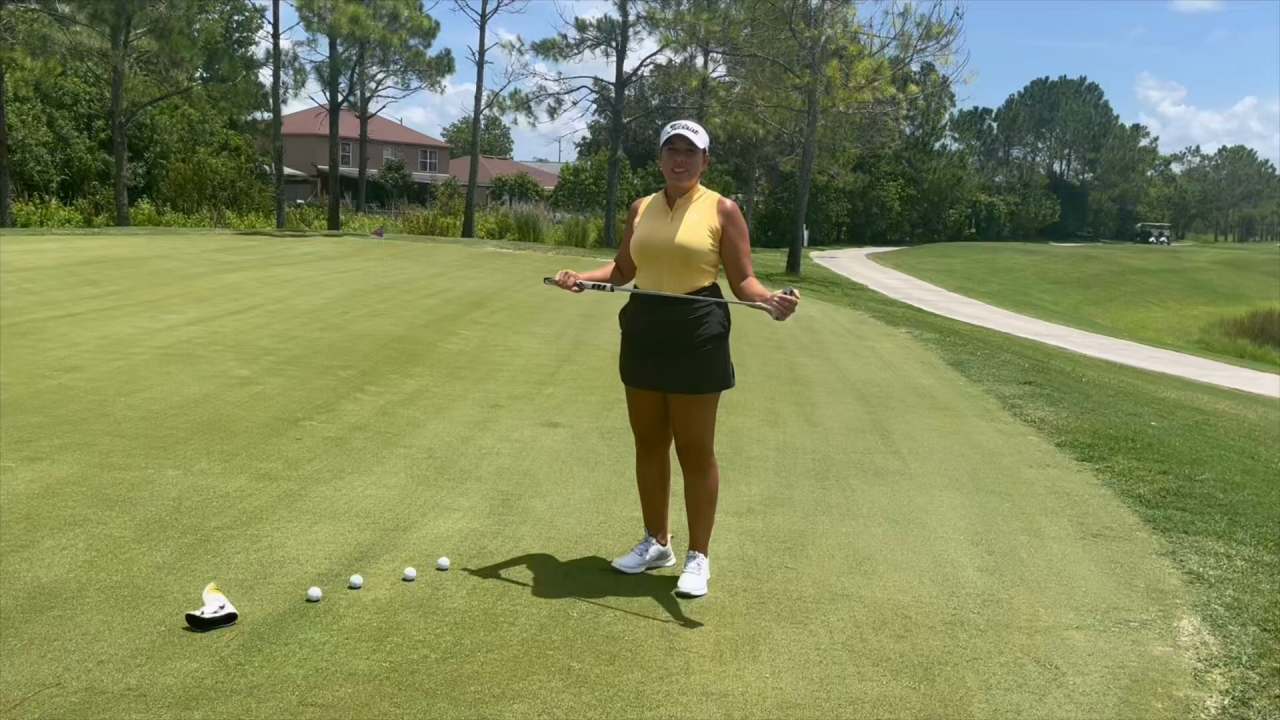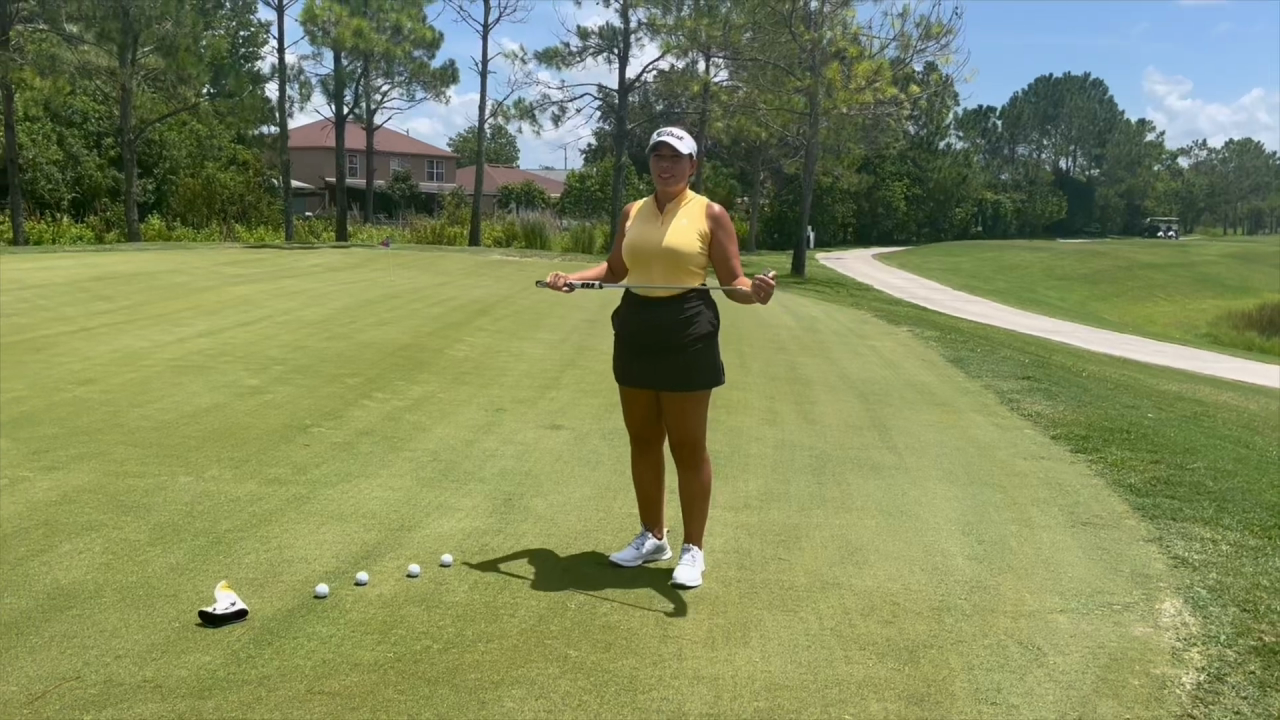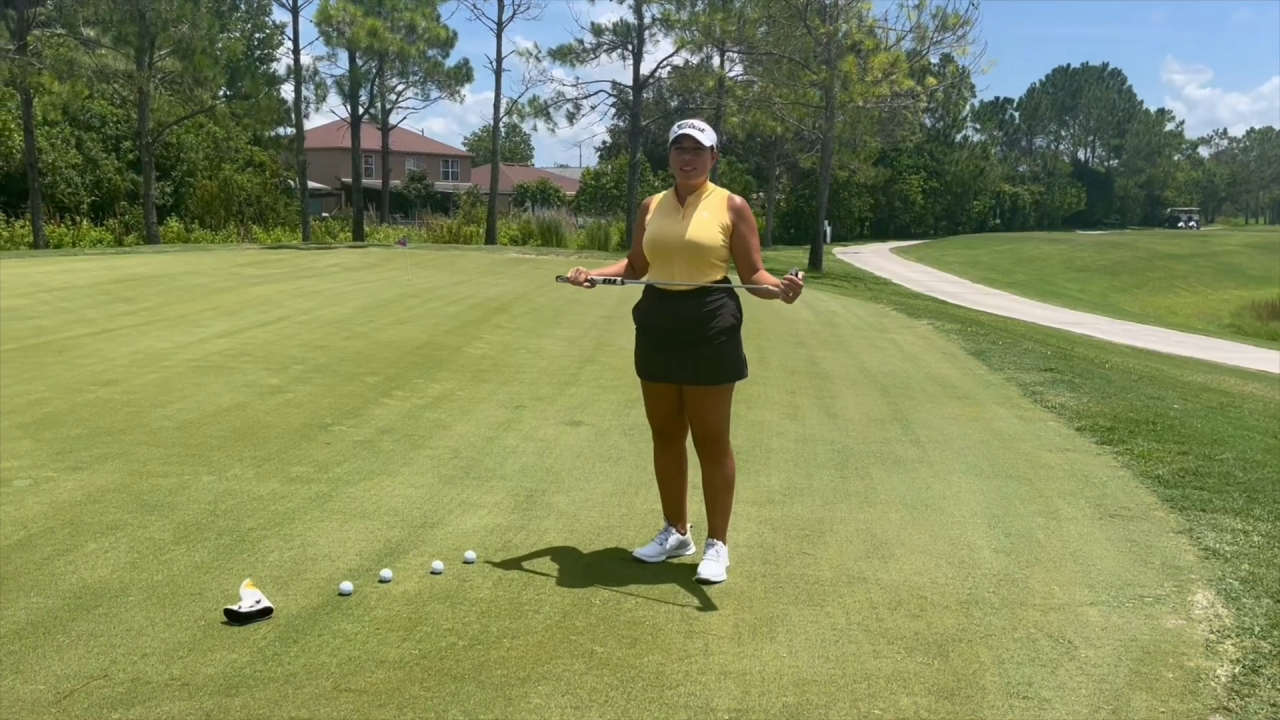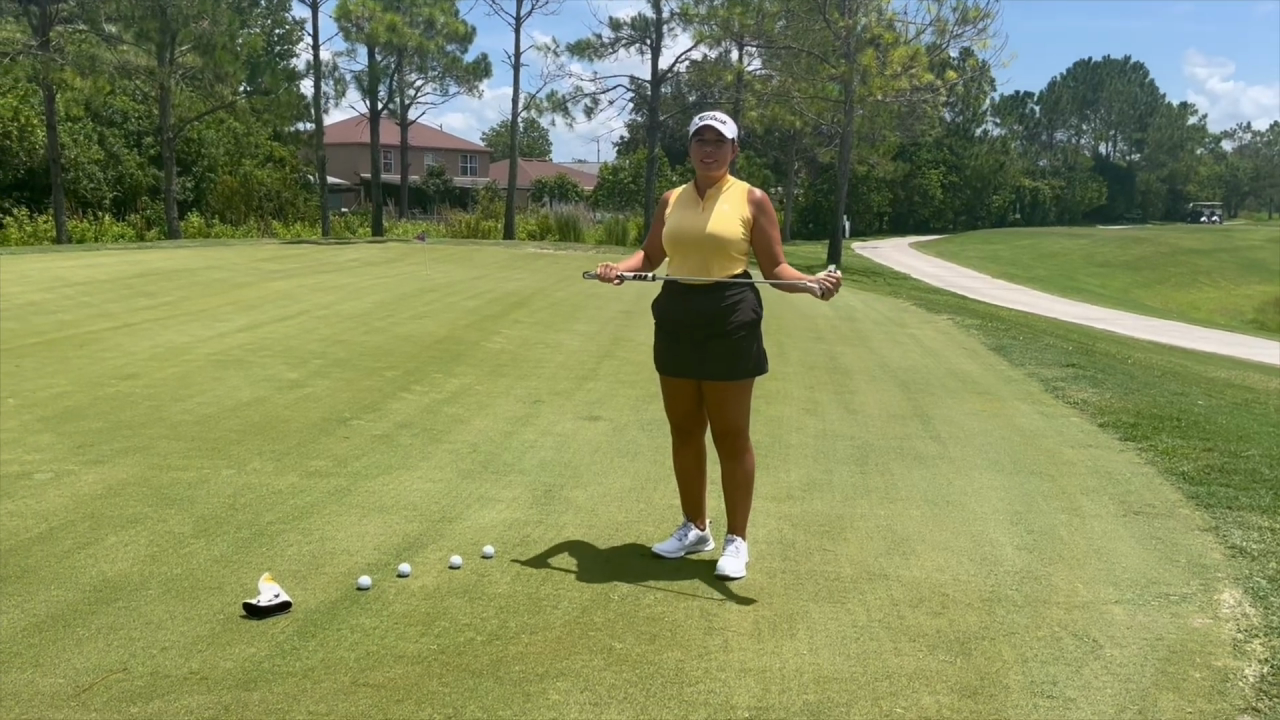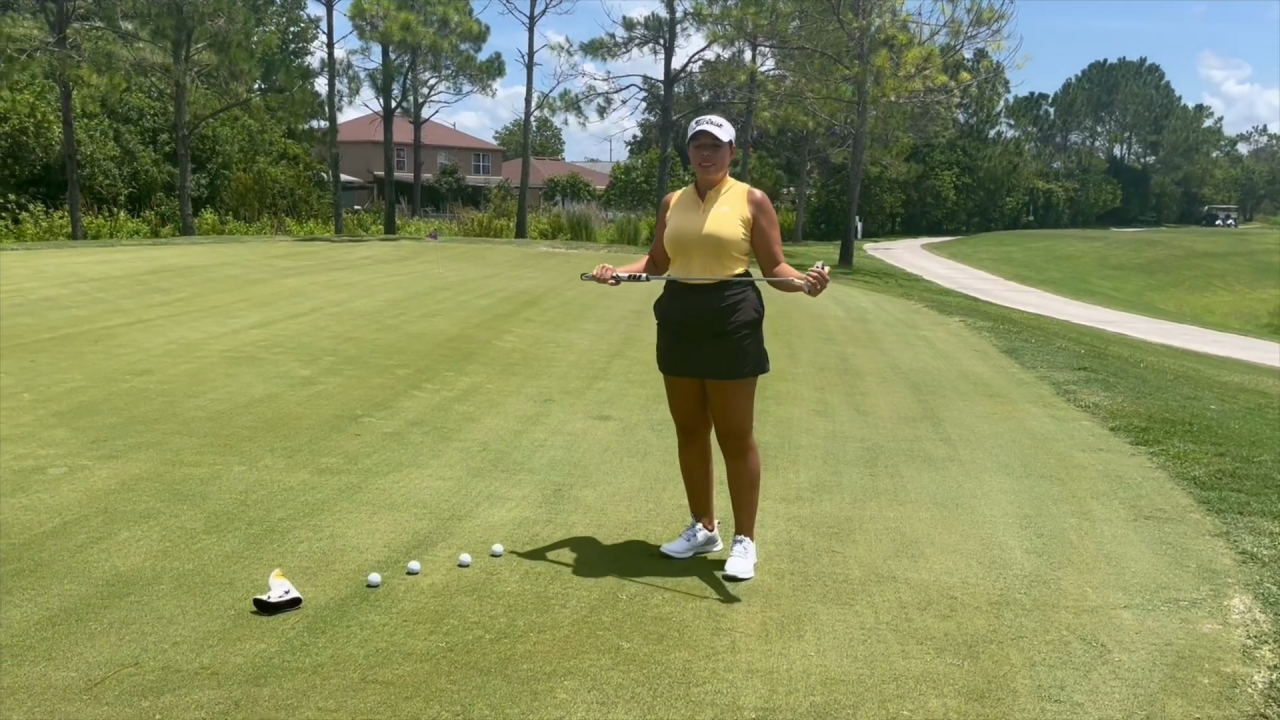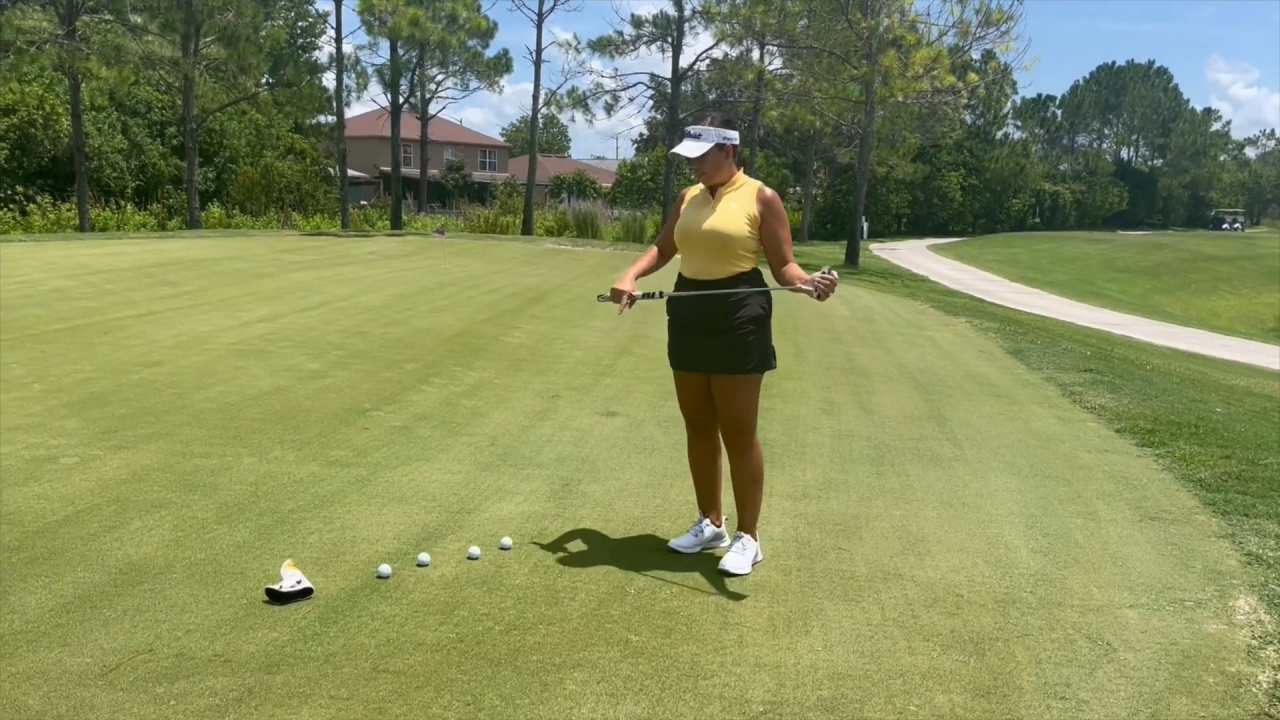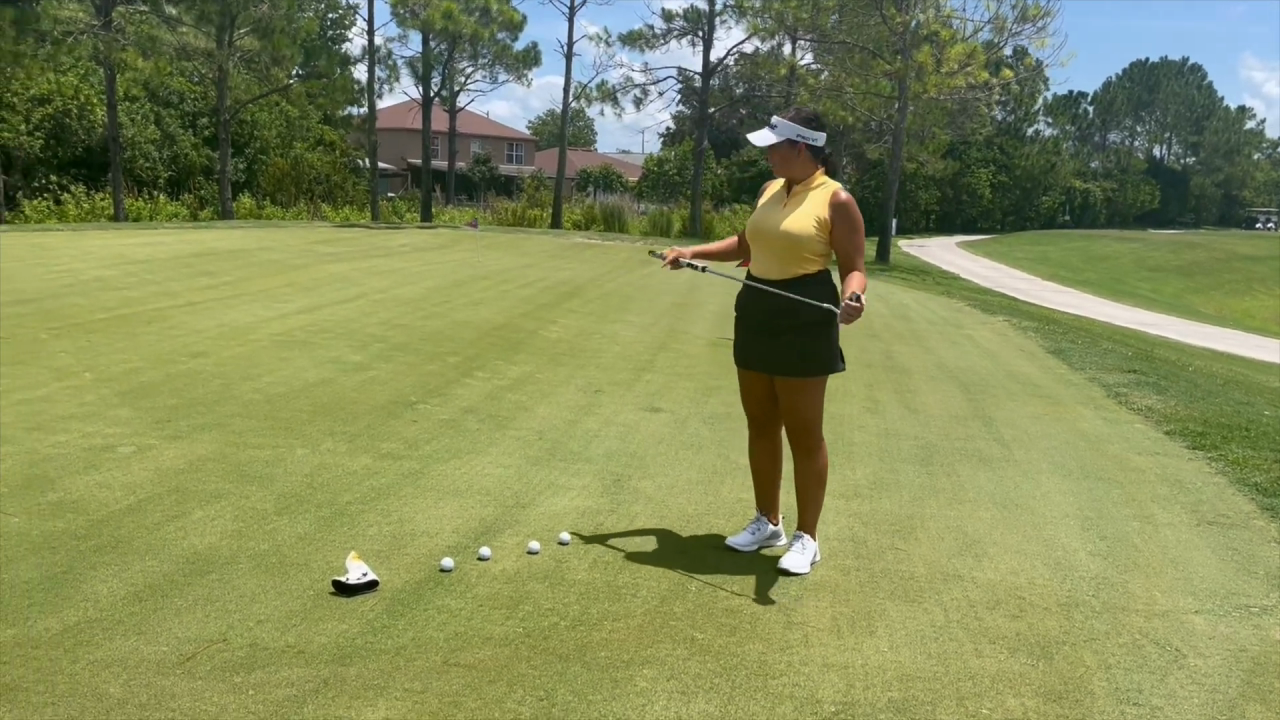
dt=0.7s
person 1, frame 1
left shoulder: (722, 209)
right shoulder: (640, 208)
left elbow: (742, 279)
right elbow: (622, 269)
left wrist: (771, 300)
right wrist: (579, 276)
left hip: (697, 334)
right hip: (642, 331)
left knee: (695, 451)
right knee: (648, 444)
left ankle: (698, 557)
right ankle: (655, 542)
person 1, frame 2
left shoulder: (711, 214)
right shoulder: (632, 212)
left elbow: (732, 281)
right elbow: (615, 269)
left wrist: (754, 291)
right wrist: (571, 277)
left hip: (687, 333)
right hip: (635, 331)
left knee: (688, 447)
right knee: (643, 441)
left ankle: (693, 548)
right ankle: (652, 536)
person 1, frame 3
left shoulder: (731, 206)
right shoulder: (651, 206)
left elbow: (752, 274)
right elbow: (635, 265)
left wrist: (779, 288)
right wrist: (591, 274)
left hip: (709, 326)
right hip: (656, 324)
left knee: (711, 441)
right knee: (665, 436)
left ankle: (716, 544)
right ankle: (676, 532)
person 1, frame 4
left shoulder: (752, 199)
right shoulder: (671, 200)
left elbow: (775, 268)
right elbow: (650, 255)
left wrist: (812, 282)
right wrist: (618, 269)
left hip: (729, 319)
right hip: (675, 319)
left knee: (731, 437)
right knee: (684, 432)
left ankle: (736, 540)
right ankle: (695, 527)
person 1, frame 5
left shoulder: (752, 200)
right shoulder: (672, 202)
left elbow: (774, 267)
right elbow: (656, 262)
left wrist: (802, 281)
right wrist: (617, 272)
left hip: (731, 320)
right hip: (678, 319)
left knee: (735, 437)
right knee: (689, 432)
left ankle: (744, 540)
right ankle: (703, 528)
person 1, frame 6
left shoulder: (761, 198)
right shoulder: (688, 197)
left elbow: (782, 265)
right elbow: (663, 249)
left wrist: (809, 282)
right wrist: (631, 277)
left hip: (738, 318)
right hip: (688, 315)
left knee: (739, 433)
right knee: (698, 427)
left ankle: (748, 537)
right ankle: (710, 523)
person 1, frame 7
left shoulder: (836, 200)
right shoulder: (771, 189)
left elbow: (854, 268)
right elbow: (746, 245)
left wrist: (853, 296)
right wrist: (689, 252)
left hip: (803, 320)
right hip: (754, 313)
left knee: (804, 433)
right knee: (760, 425)
left ankle: (806, 537)
right ankle: (767, 522)
